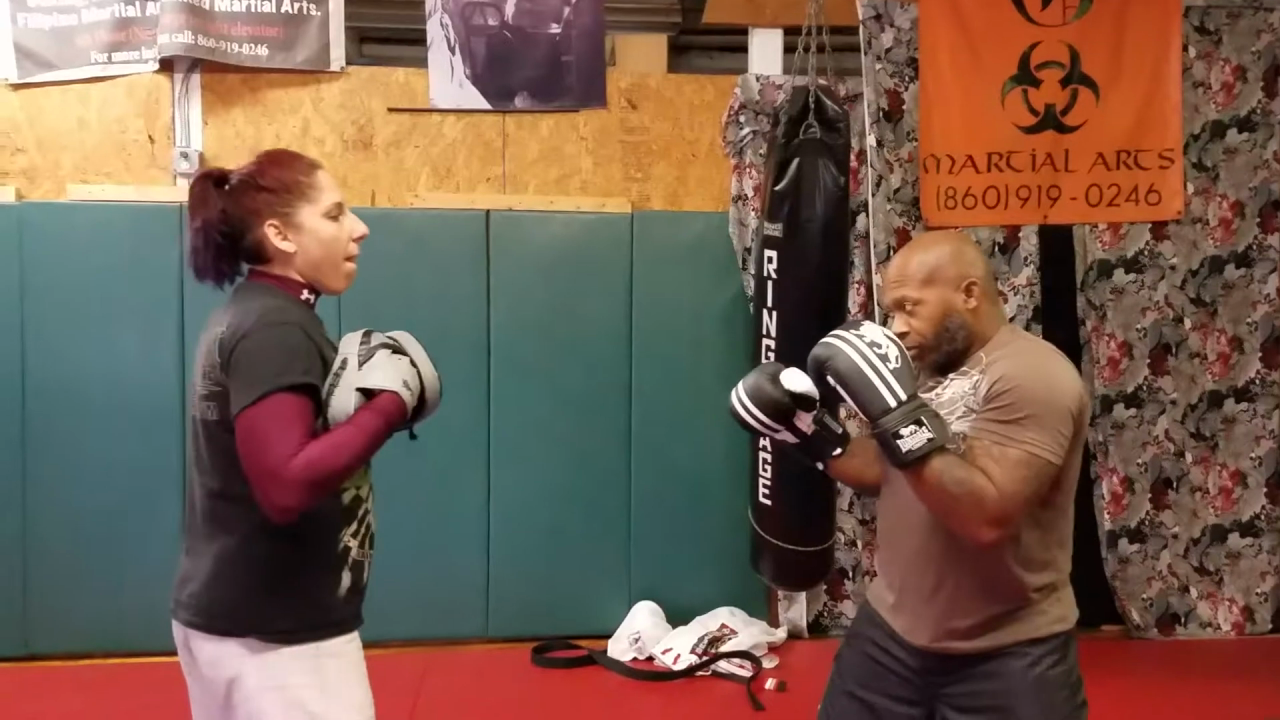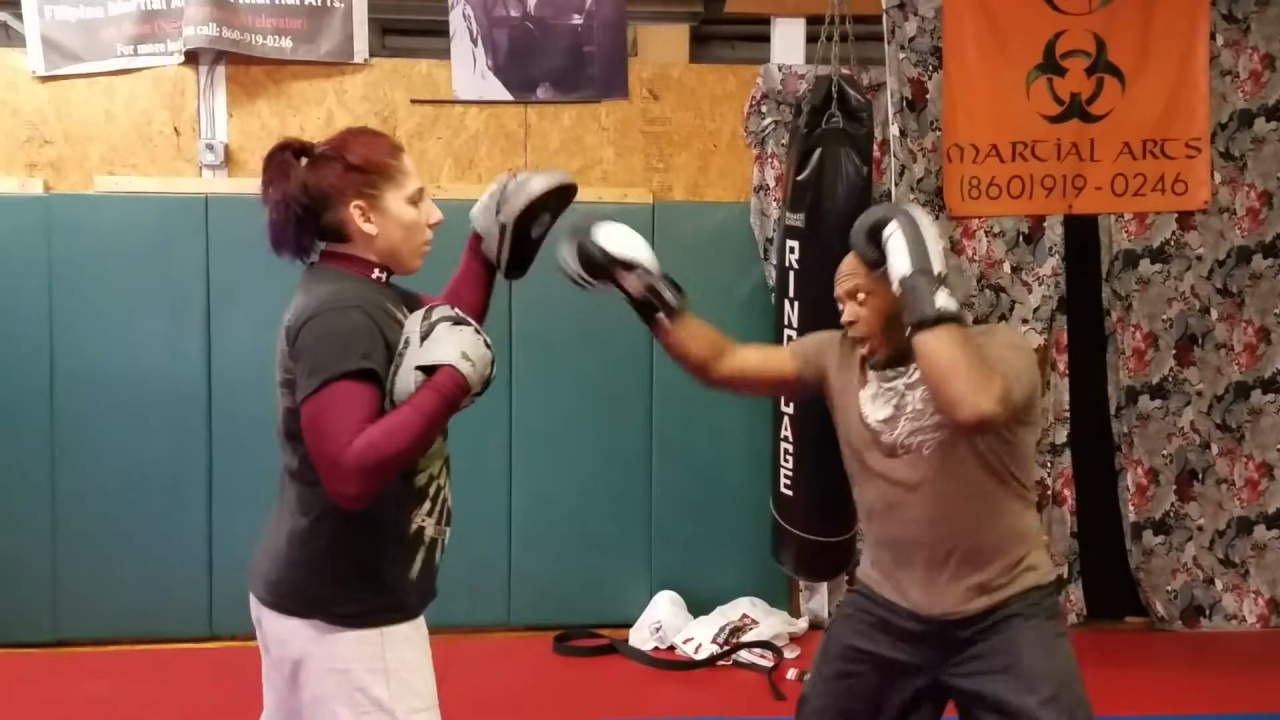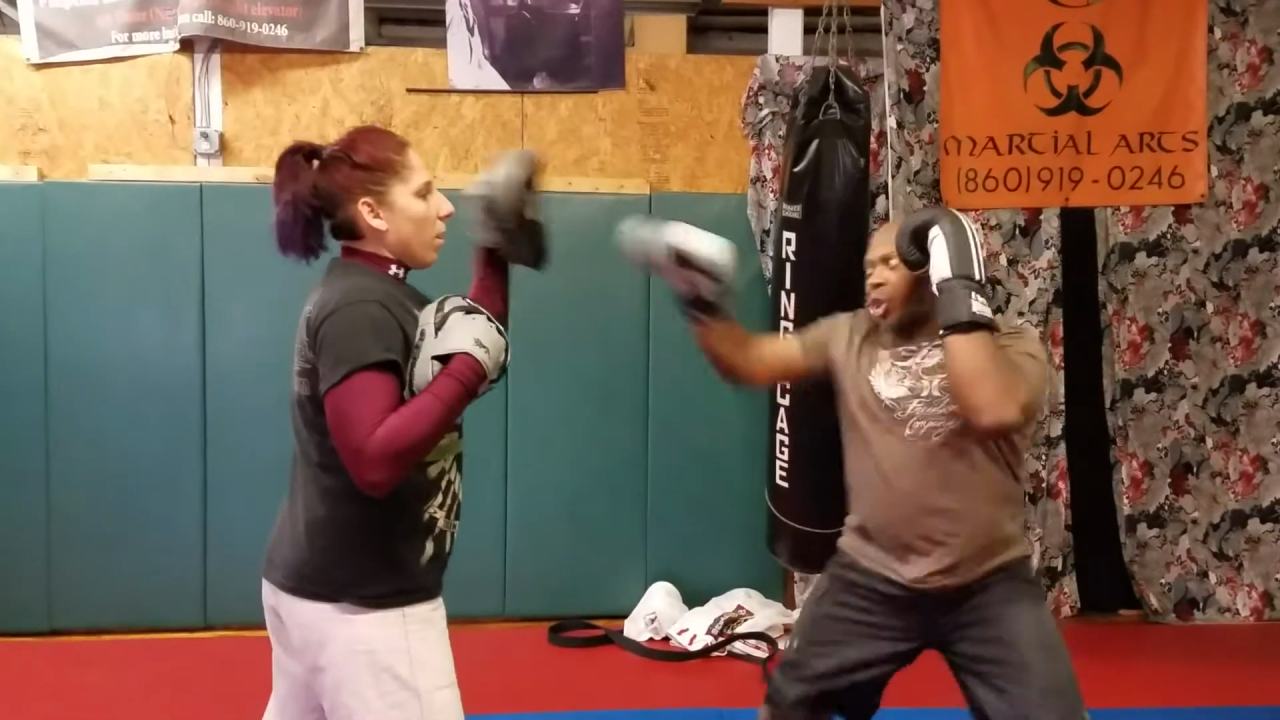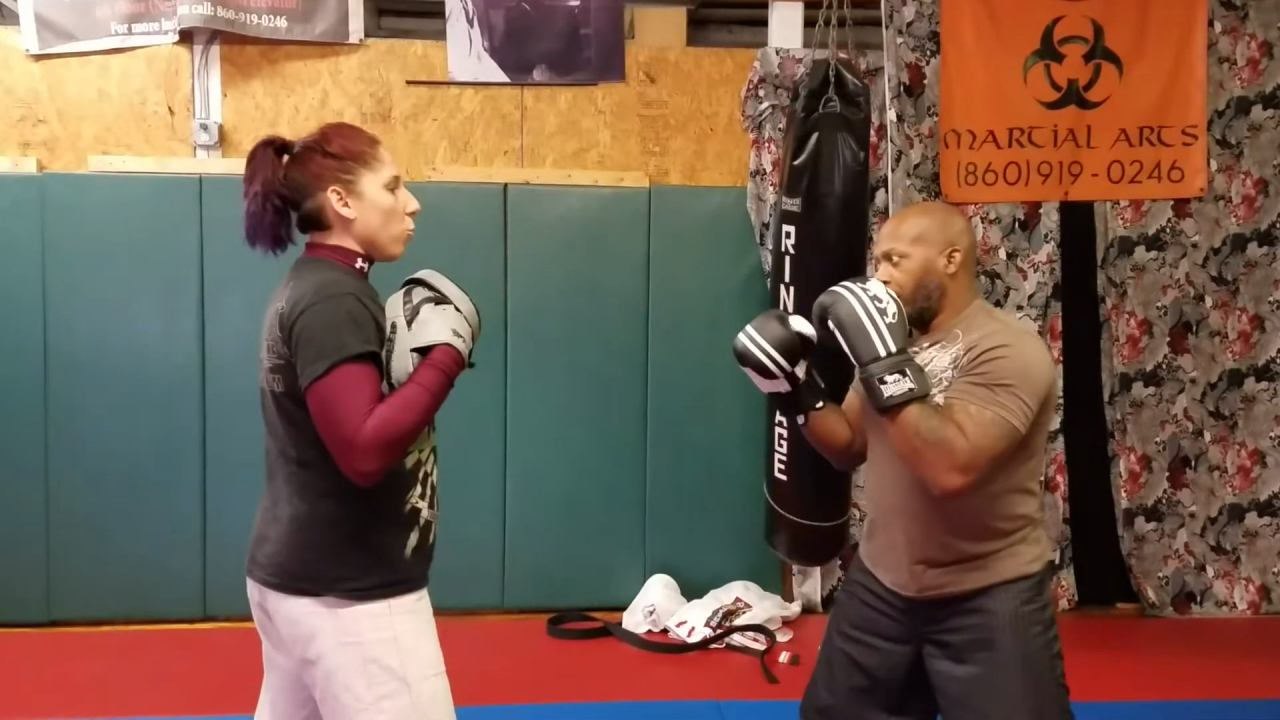
dt=1s
person 1, frame 1
left shoulder: (251, 315)
right shoulder: (276, 330)
right elbow: (285, 487)
left wrist: (360, 398)
right wrist: (388, 405)
right hip: (276, 633)
person 1, frame 2
left shoulder: (366, 294)
right shoulder: (336, 313)
left elbow: (434, 329)
right elbow: (349, 474)
left wrist: (487, 248)
right wrist: (448, 379)
left hip: (306, 593)
right hip: (348, 612)
person 1, frame 3
left shoulder: (375, 291)
right shoulder: (359, 309)
left elbow: (462, 341)
right elbow: (374, 461)
left wrist: (496, 256)
right wrist: (466, 367)
right hip: (363, 600)
person 1, frame 4
left shoulder: (309, 289)
right shoulder: (332, 302)
right elbow: (364, 452)
left wrist: (410, 353)
right wrist: (443, 354)
left hip: (292, 576)
right hip: (352, 590)
person 2, frame 1
left shoulder: (1034, 376)
right shoulder: (925, 367)
left elbow: (987, 518)
left wrist: (898, 412)
right wrist: (809, 433)
left hip: (1008, 656)
person 2, frame 2
left shoulder: (998, 349)
right shoulder: (839, 354)
left elbow: (975, 405)
right elbow: (726, 363)
left wrist: (926, 290)
right wrist: (649, 293)
left hip: (1005, 614)
right hip: (892, 606)
person 2, frame 3
left shoulder: (1011, 348)
right shoulder: (851, 338)
left elbow: (995, 412)
right elbow: (748, 363)
left wrist: (961, 293)
right wrist: (702, 298)
left hip: (989, 580)
right hip: (872, 577)
person 2, frame 4
left shoulder: (1008, 350)
right shoulder: (890, 336)
left elbow: (950, 468)
right elbow: (848, 447)
left wrist: (886, 367)
right wrist: (797, 389)
left hip: (989, 597)
right hip: (881, 583)
